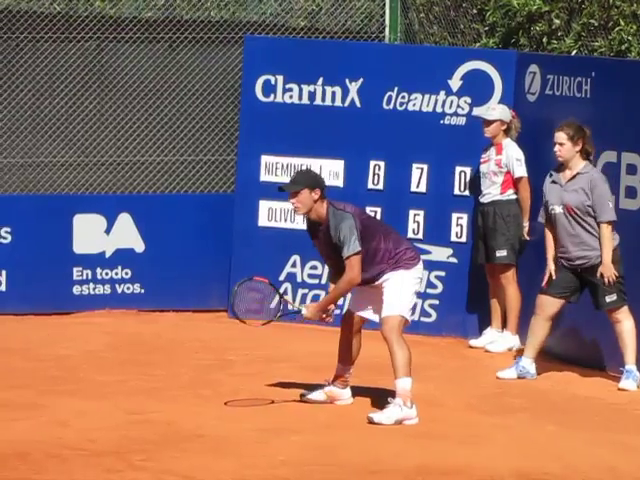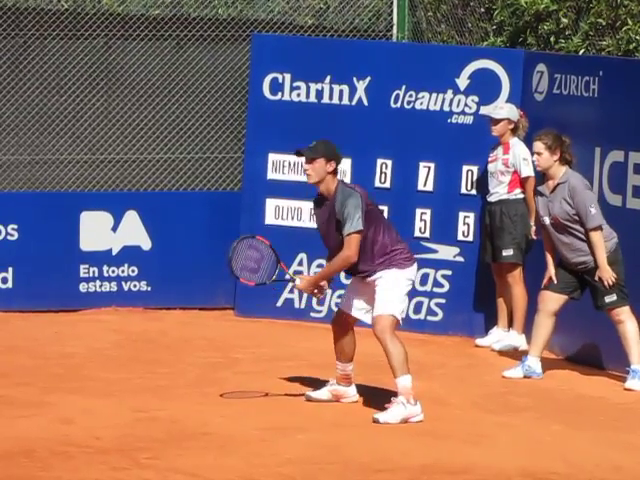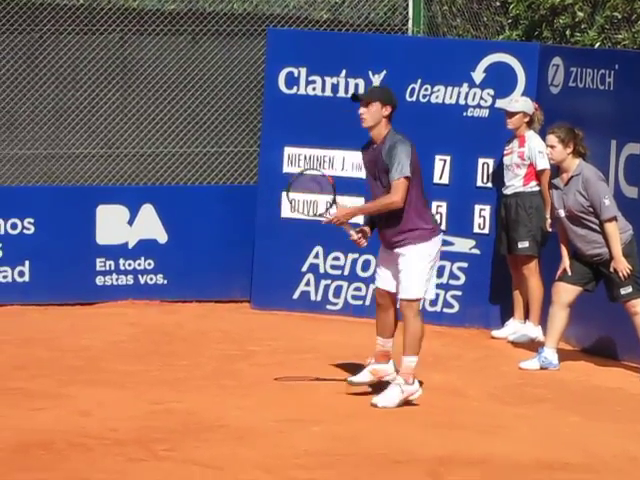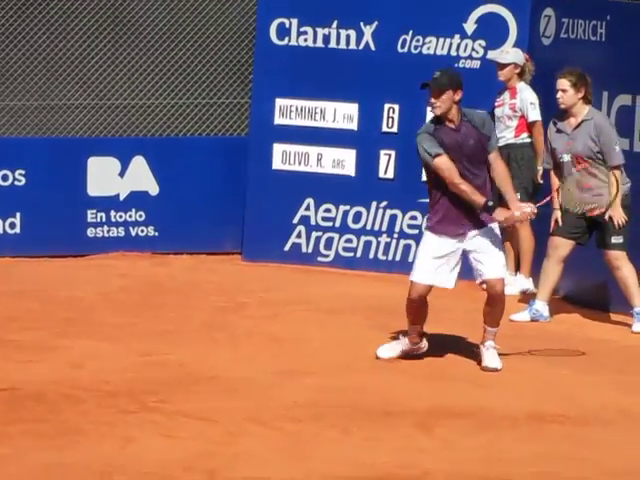
dt=0.7s
person 1, frame 1
left shoulder: (344, 219)
right shoulder: (314, 225)
left elbow: (353, 275)
right elbow: (337, 265)
left wrist: (320, 306)
right wrist: (330, 301)
left hip: (401, 268)
right hip: (373, 273)
left knee: (390, 328)
right knee: (350, 323)
left ankle: (405, 404)
right ankle: (340, 387)
person 1, frame 2
left shoulder: (351, 198)
right shoulder: (320, 202)
left elbow: (350, 253)
right elbow: (334, 245)
left wrist: (314, 279)
right wrist: (325, 278)
left hip: (394, 267)
right hip: (366, 273)
left knee: (383, 328)
right knee: (340, 322)
left ankle: (408, 402)
right ankle: (343, 385)
person 1, frame 3
left shoulder: (398, 146)
right shoulder: (368, 150)
left elbow: (397, 198)
left wrist: (352, 212)
right wrist: (368, 227)
left hip: (418, 238)
right hip: (392, 240)
left knee: (409, 306)
right knee: (383, 300)
left ankle: (407, 381)
right ankle: (382, 363)
person 1, frame 4
left shoulder: (482, 122)
right shoulder: (427, 137)
left elbow: (497, 165)
right elbow: (453, 180)
left wrist: (513, 202)
right wrist: (491, 209)
left hip: (482, 225)
right hip: (442, 227)
left knee: (496, 287)
right knee: (417, 292)
left ankle: (489, 343)
right ankle: (413, 338)
person 2, frame 1
left shoulder: (593, 178)
right shoulder: (551, 180)
left elbow: (605, 222)
right elbow: (549, 224)
left wrist: (606, 261)
right wrist: (550, 260)
left hip: (598, 259)
right hip: (566, 261)
left knee: (618, 312)
right knee: (543, 307)
right ankle: (526, 364)
person 2, frame 2
left shoulder: (575, 184)
right shoulder: (541, 189)
left elbow: (595, 226)
right elbow: (546, 230)
left wrist: (603, 265)
right wrist: (550, 264)
left hip: (601, 257)
right hip: (569, 261)
right knee: (545, 304)
right ankle: (532, 363)
person 2, frame 3
left shoulder: (589, 176)
right shoulder: (555, 182)
left elbow: (609, 218)
right elbow: (561, 223)
left wrist: (617, 256)
right wrist: (565, 256)
left hip: (616, 249)
right hip: (584, 253)
right knee: (559, 295)
right ankle: (548, 355)
person 2, frame 4
left shoulder: (600, 123)
right shoulder: (555, 127)
left elbow: (616, 166)
right elbow: (554, 170)
left wrist: (616, 204)
right wrist: (556, 206)
left hip: (609, 203)
left knee: (615, 257)
right knee: (554, 249)
right ankle: (539, 307)
person 3, frame 1
left shoulder: (511, 150)
right shoulder: (487, 152)
left elbow: (523, 187)
right elbow: (487, 184)
left wrist: (524, 222)
right wrist: (484, 212)
left hip: (505, 212)
right hip: (486, 212)
left knee: (506, 276)
right knee: (492, 275)
left ankle: (512, 335)
right ankle: (495, 330)
person 3, frame 2
left shoulder: (518, 149)
right shoulder: (495, 151)
left elbow: (530, 187)
right elbow: (494, 183)
left wrist: (532, 222)
right wrist: (492, 211)
left hip: (512, 212)
right hip: (493, 211)
left knee: (513, 276)
right knee: (499, 275)
left ankle: (518, 335)
right ankle: (501, 329)
person 3, frame 3
left shoulder: (534, 142)
right shoulder: (510, 143)
left elbow: (545, 179)
right elbow: (509, 176)
left wrist: (547, 213)
right wrist: (507, 204)
left hip: (527, 204)
right hip: (509, 203)
left knee: (529, 267)
right knee: (515, 267)
left ankle: (534, 326)
right ankle: (518, 321)
person 3, frame 4
left shoulder: (525, 93)
right shoulder: (502, 95)
left elbow: (538, 131)
right elbow: (500, 128)
left wrist: (539, 165)
right wrist: (497, 156)
left hip: (519, 156)
right hip: (501, 155)
left knee: (520, 219)
left ankle: (525, 278)
right ankle: (509, 273)
